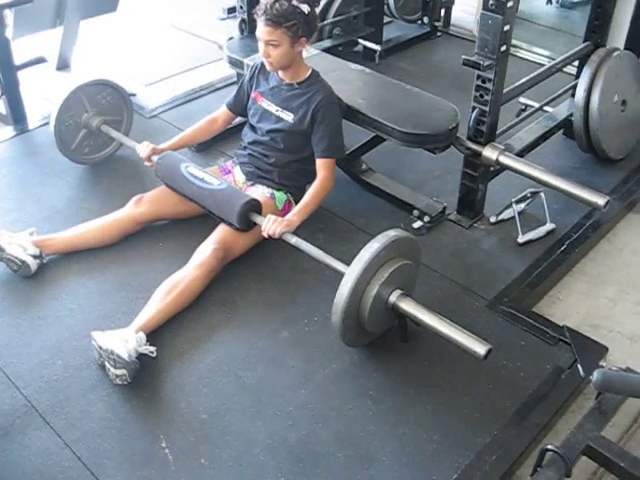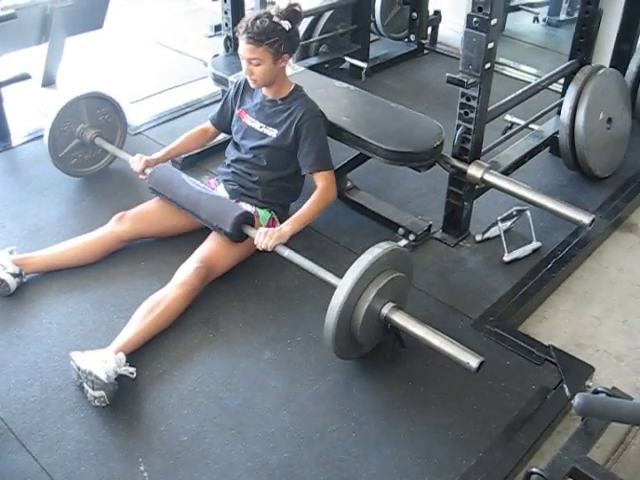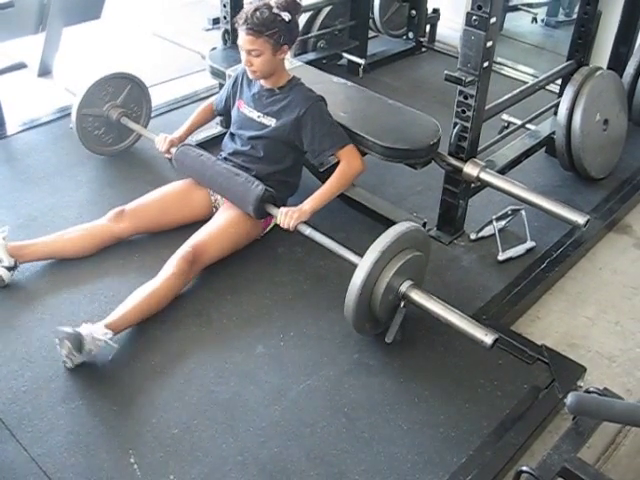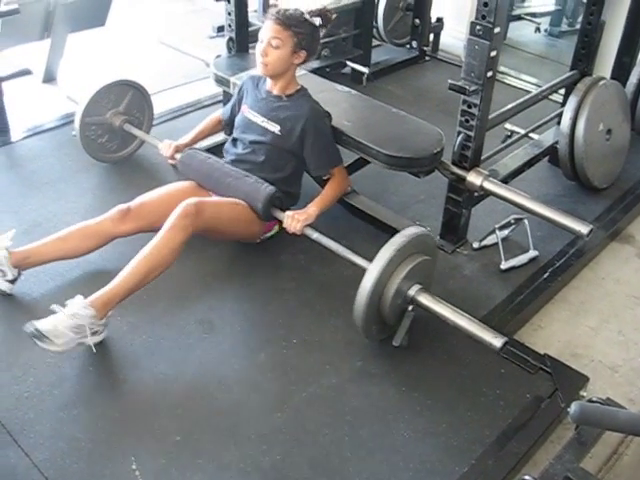
dt=0.7s
person 1, frame 1
left shoulder: (321, 100)
right shoulder: (259, 72)
left elbow: (325, 175)
right elbow: (220, 119)
left wrist: (293, 218)
right wrist: (164, 148)
left hip: (273, 191)
right hip: (236, 169)
left knee: (212, 252)
right knee: (142, 205)
left ankle: (131, 339)
right ankle: (33, 247)
person 1, frame 2
left shoulder: (304, 115)
right shoulder: (242, 88)
left elbow: (327, 187)
right elbow: (208, 130)
left wrist: (285, 230)
right wrist: (157, 158)
left hip: (258, 209)
right hip: (218, 188)
left knee: (194, 271)
right knee: (123, 223)
left ankle: (110, 359)
person 1, frame 3
left shoulder: (305, 105)
right shoulder: (243, 79)
left elbow: (353, 163)
right elbow: (212, 106)
left wrist: (305, 208)
right wrist: (178, 136)
left knee: (186, 258)
right knee: (121, 218)
left ankle: (100, 333)
person 1, frame 4
left shoulder: (308, 115)
right shoulder: (251, 85)
left elbow: (339, 177)
right elbow: (222, 118)
left wrist: (308, 212)
right wrist: (183, 143)
left hip: (259, 210)
left knee: (190, 212)
right knee: (125, 215)
left ankle: (91, 312)
